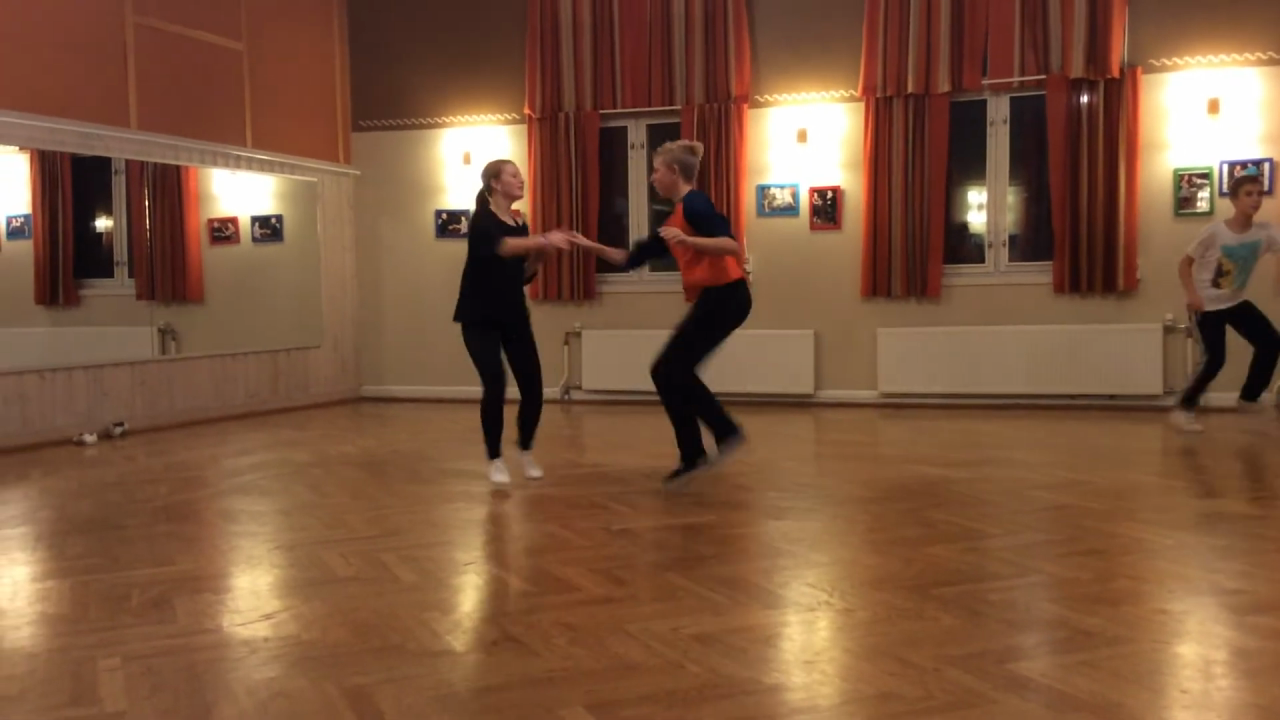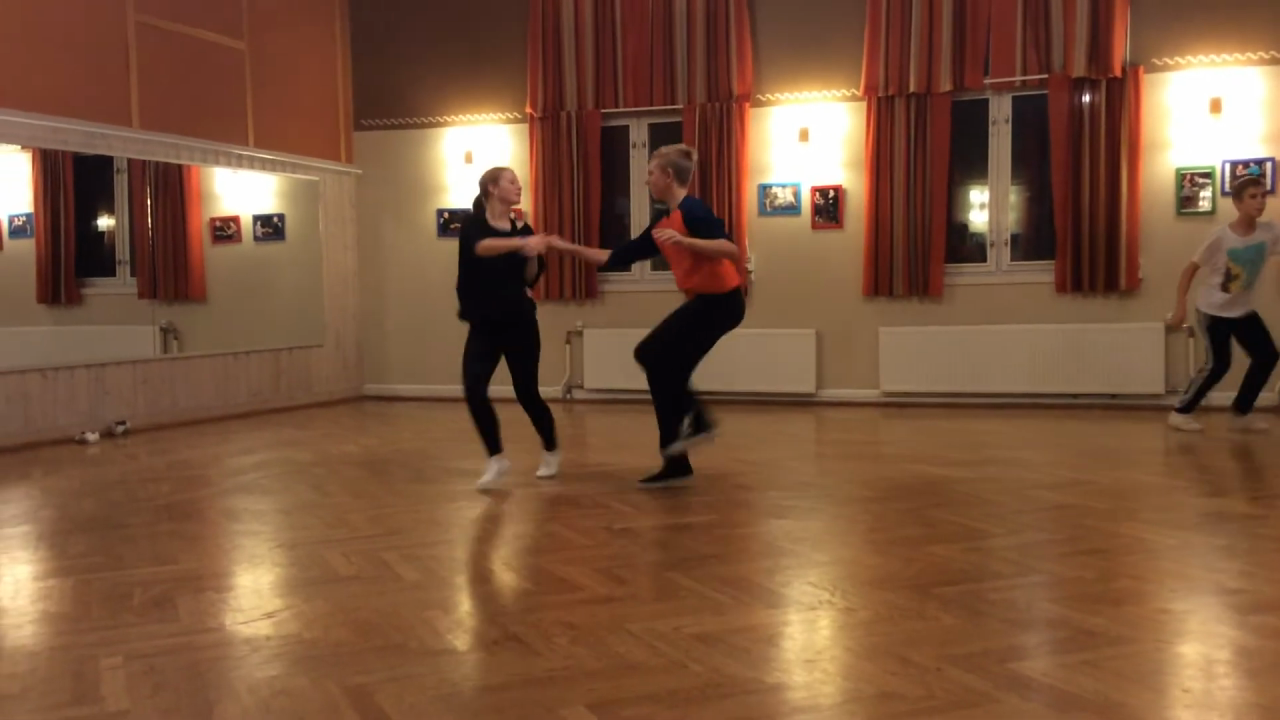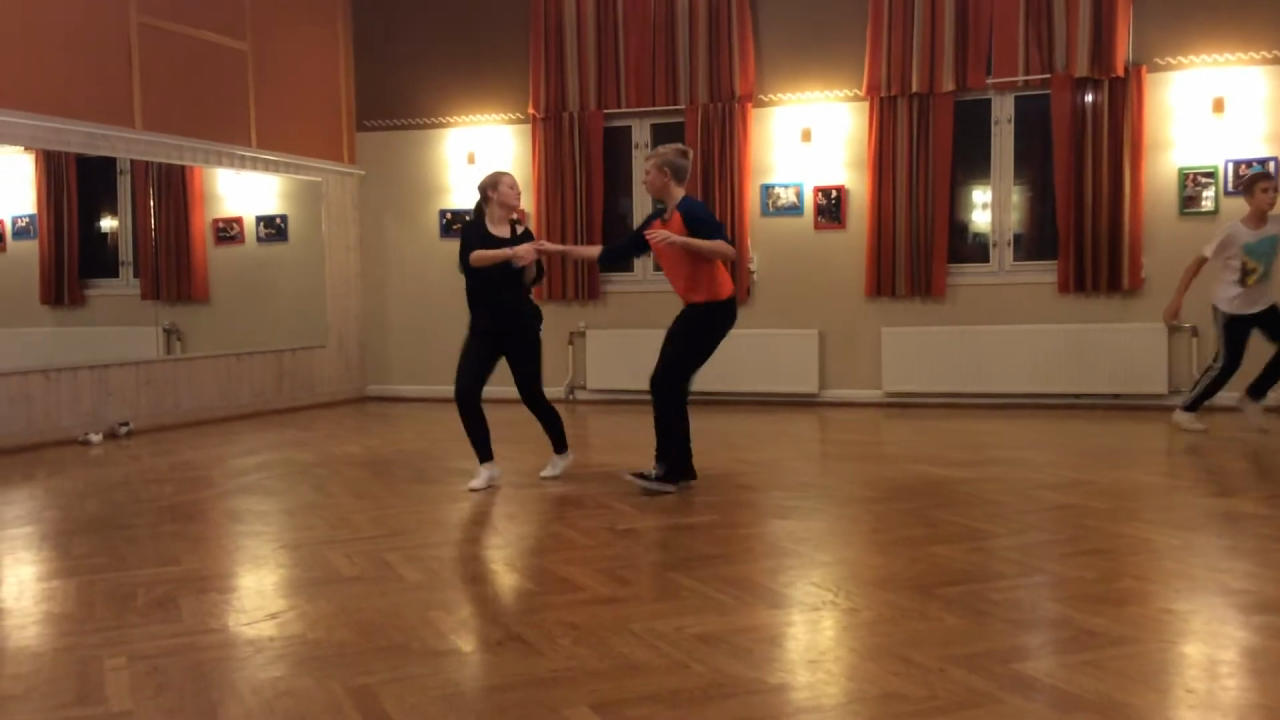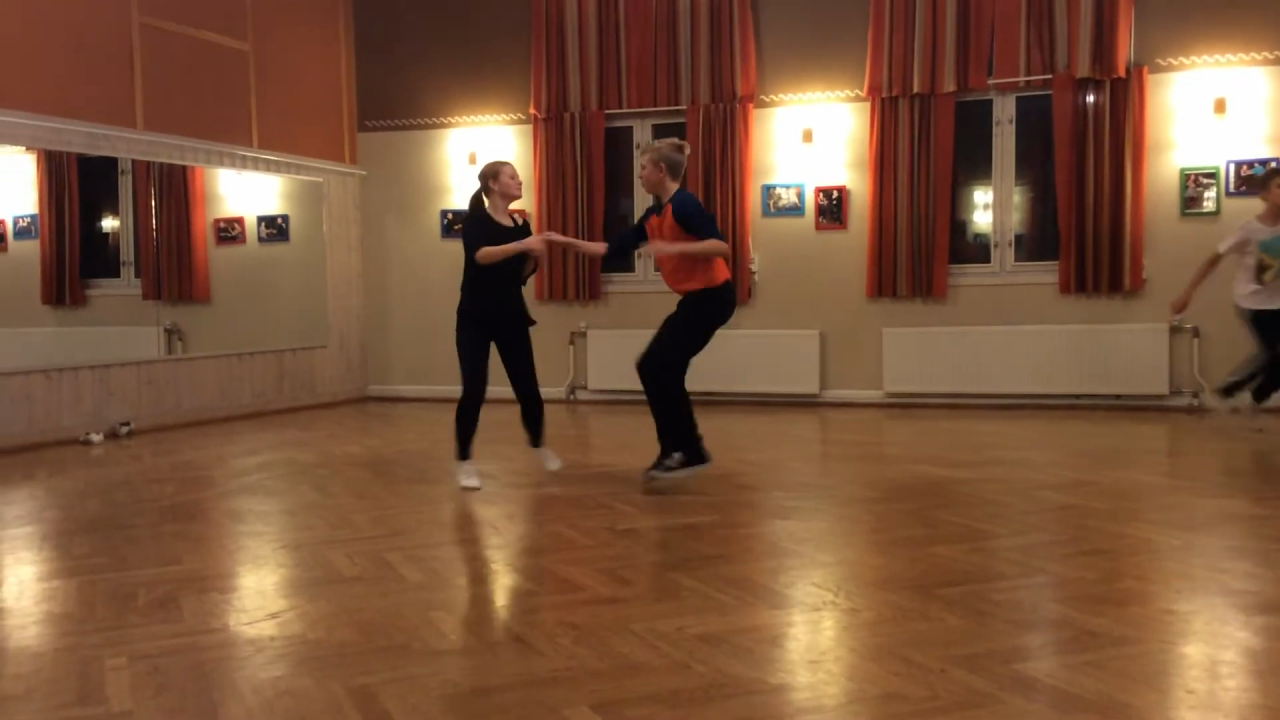
dt=0.1s
person 1, frame 1
left shoulder: (696, 205)
right shoulder: (674, 214)
left elbow: (733, 247)
right elbow: (633, 258)
left wrist: (688, 241)
right wrist: (592, 247)
left hip: (725, 297)
right hip: (715, 299)
left knee: (669, 371)
right knee: (669, 372)
left ankle: (717, 437)
right ankle: (692, 456)
person 1, frame 2
left shoulder: (694, 210)
right shoulder: (663, 222)
left elbow: (731, 249)
right elbow: (620, 258)
left wrist: (683, 240)
right wrist: (572, 249)
left hip: (721, 301)
right hip: (703, 302)
left knee: (651, 354)
right knee: (669, 372)
left ankle: (694, 420)
right ankle: (675, 465)
person 1, frame 3
left shoulder: (693, 210)
right shoulder: (656, 220)
left elbow: (727, 251)
right elbow: (610, 254)
left wrist: (678, 240)
right wrist: (560, 250)
left hip: (714, 307)
right hip: (698, 307)
left knee: (667, 382)
right knee: (669, 382)
left ankle: (673, 470)
right ankle: (677, 469)
person 1, frame 4
left shoulder: (686, 205)
right shoulder: (653, 214)
left elbow: (722, 247)
right elbow: (613, 249)
left wrist: (676, 248)
right wrist: (566, 242)
left hip: (710, 299)
right hip: (695, 299)
left knee: (653, 368)
right knee: (655, 368)
left ankle: (689, 452)
right ankle: (676, 449)
person 2, frame 1
left shoulder: (520, 226)
right shoulder: (483, 220)
left elbow: (526, 275)
right elbow: (501, 247)
left wrist: (538, 254)
right wrist: (543, 241)
left hip: (514, 316)
right hip: (480, 320)
left knee: (532, 388)
right knee: (494, 385)
left ankle: (526, 453)
right ankle: (495, 460)
person 2, frame 2
left shoulder: (522, 229)
right shoulder: (473, 223)
left elbow: (531, 277)
right elbow: (481, 249)
left wrist: (533, 254)
right wrist: (520, 243)
left hip: (519, 322)
right hip: (483, 323)
left knee: (528, 393)
right knee: (475, 390)
left ankle: (551, 451)
right ankle: (497, 458)
person 2, frame 3
left shoulder: (523, 235)
right shoulder: (473, 230)
left elbow: (530, 281)
right elbow: (473, 259)
left wrist: (529, 263)
right wrist: (511, 252)
left hip: (521, 327)
right hip: (483, 329)
left knee: (533, 397)
right knee: (466, 394)
left ankle: (561, 453)
right ankle: (486, 466)
person 2, frame 4
left shoulder: (520, 225)
right shoulder: (478, 221)
left elbow: (525, 272)
right elbow: (478, 255)
left wrist: (532, 251)
right wrist: (523, 244)
left hip: (511, 318)
right hip: (475, 319)
left knee: (526, 389)
right knee: (473, 391)
left ankle: (540, 446)
right ankle: (463, 462)
person 3, frame 1
right shoulder: (1214, 232)
right elbow: (1186, 263)
right wrist: (1192, 293)
left hip: (1235, 302)
right hip: (1207, 305)
right knee: (1214, 359)
left ankle: (1249, 398)
right ankle: (1184, 410)
person 3, frame 2
right shoulder: (1221, 236)
right elbow: (1191, 269)
right wrist: (1180, 306)
left hip: (1243, 310)
right hip: (1212, 310)
right knee: (1217, 365)
left ankle: (1241, 413)
right ankle: (1181, 413)
person 3, frame 3
right shoulder: (1232, 232)
right elbow: (1197, 263)
right wrist: (1177, 299)
right hip: (1231, 306)
right knee: (1227, 363)
left ankle: (1253, 398)
right ankle: (1186, 411)
person 3, frame 4
right shoulder: (1249, 229)
right elbow: (1214, 259)
right wrist: (1188, 292)
right hip: (1252, 303)
left ankle: (1257, 399)
right ankle: (1224, 394)
